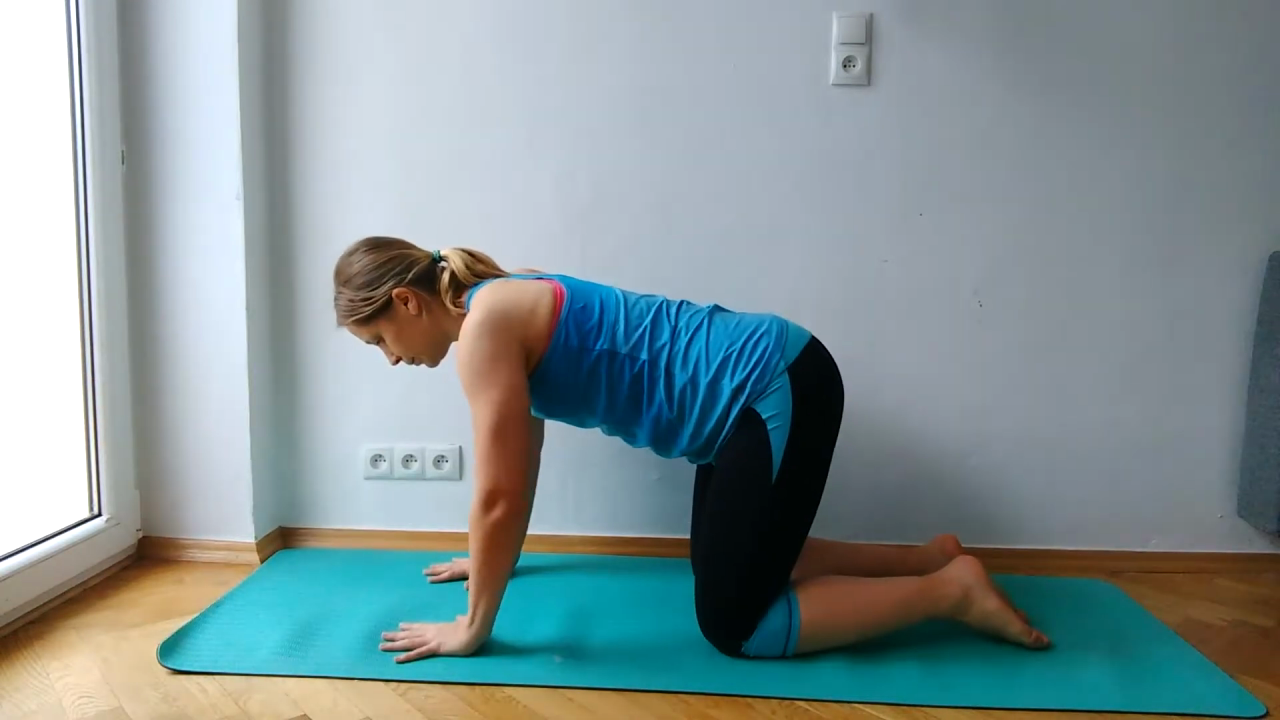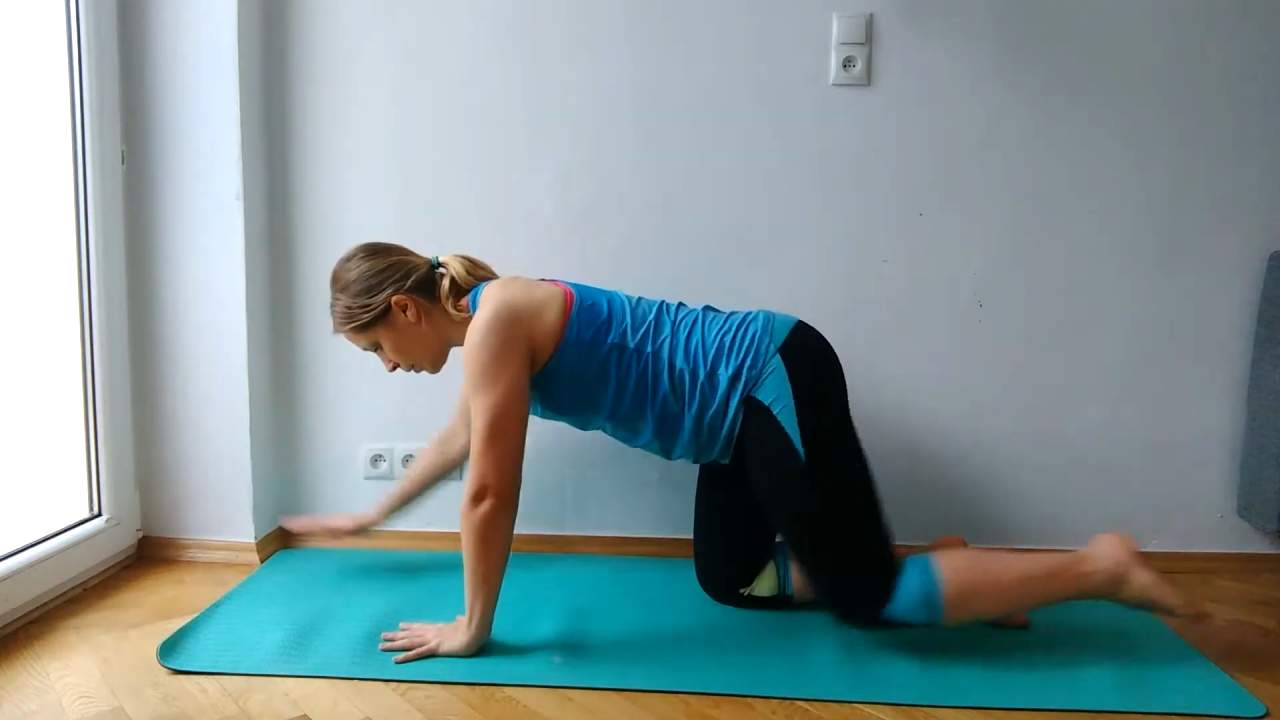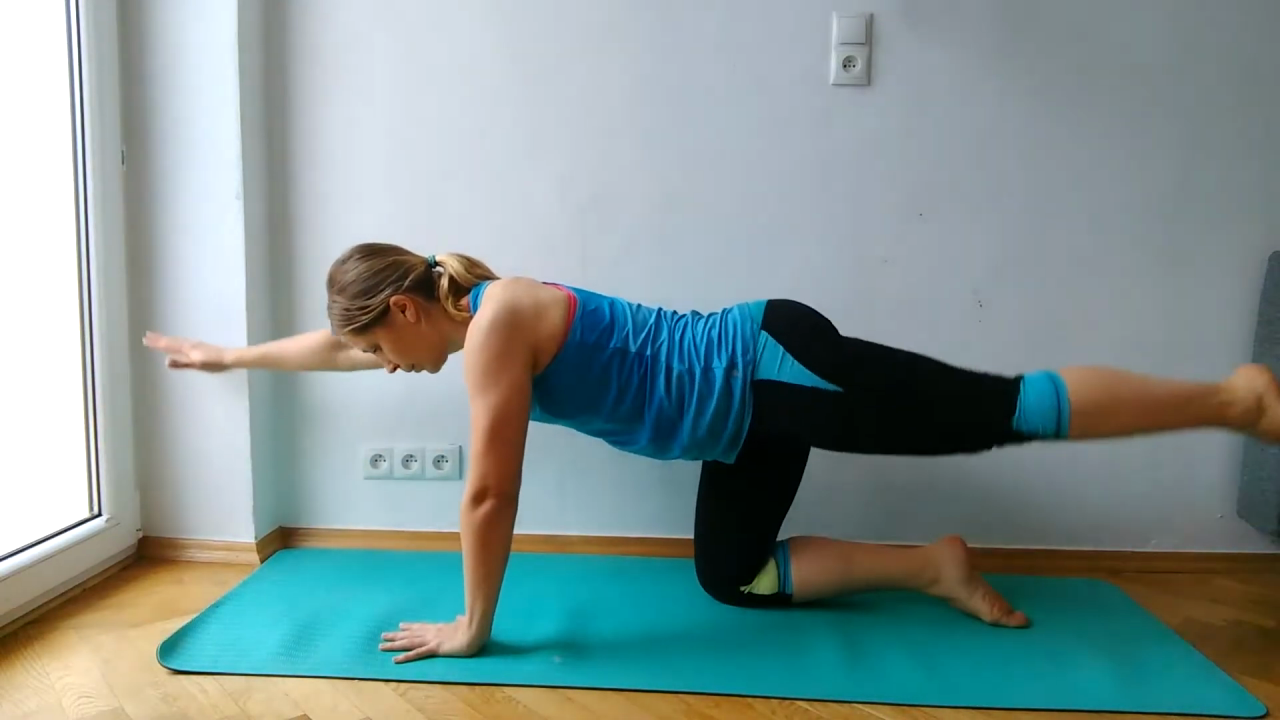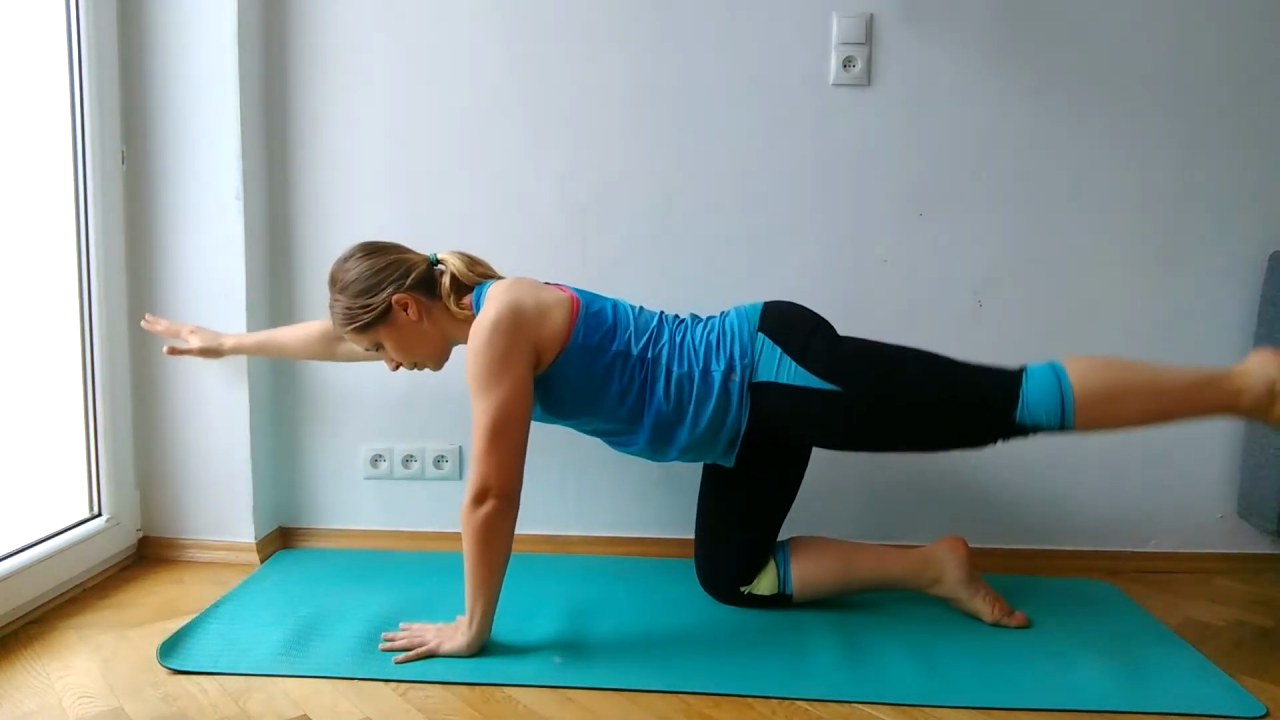
dt=0.7s
person 1, frame 1
left shoulder: (483, 326)
right shoulder: (503, 307)
left elbow: (497, 495)
right elbow: (523, 462)
left wrist: (473, 627)
right wrist: (498, 558)
left hip: (777, 391)
right hip: (754, 390)
left knee: (732, 623)
right knee: (740, 563)
left ankle: (952, 590)
right ankle: (928, 559)
person 1, frame 2
left shoulder: (491, 325)
right shoulder: (497, 320)
left elbow: (490, 495)
right elbow: (462, 437)
left wrist: (471, 627)
right wrist: (371, 515)
left hip: (773, 380)
right hip: (751, 392)
left knee: (863, 596)
right knee: (730, 578)
left ankle: (1096, 567)
right ankle: (943, 561)
person 1, frame 3
left shoulder: (491, 328)
right shoulder: (460, 312)
left elbow: (489, 497)
right elbow: (339, 342)
left wrist: (469, 628)
right wrist: (227, 353)
left hip: (774, 368)
right hip: (749, 397)
left knee: (1006, 406)
right knee: (730, 576)
right ankle: (933, 566)
person 1, frame 4
left shoulder: (494, 326)
right shoulder: (468, 309)
left elbow: (490, 497)
right elbow: (339, 332)
left wrist: (469, 630)
right wrist: (226, 340)
left hip: (773, 371)
right hip: (751, 404)
left knee: (1008, 399)
right knee: (730, 580)
right ankle: (931, 567)
